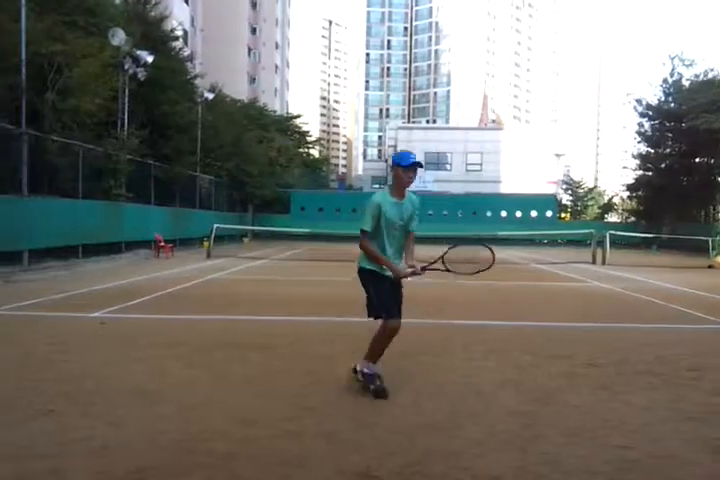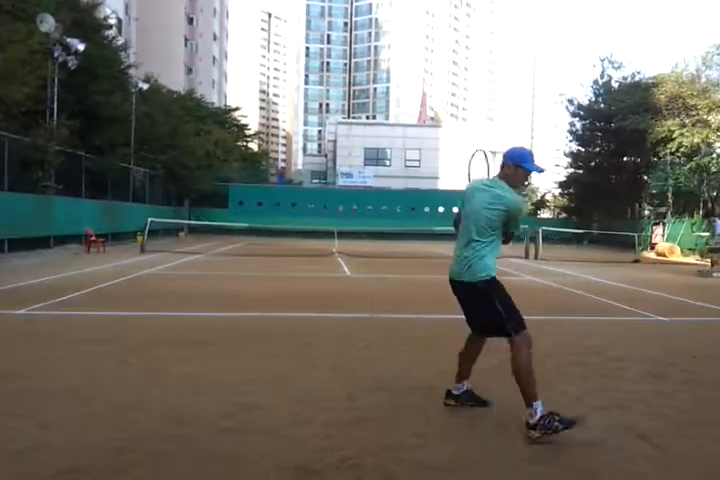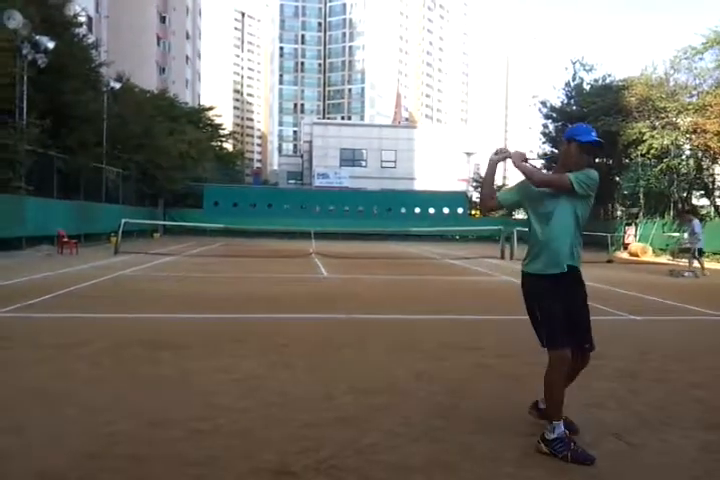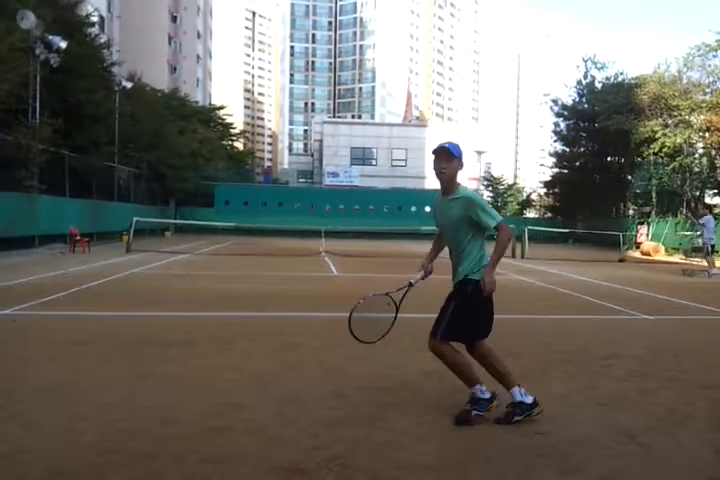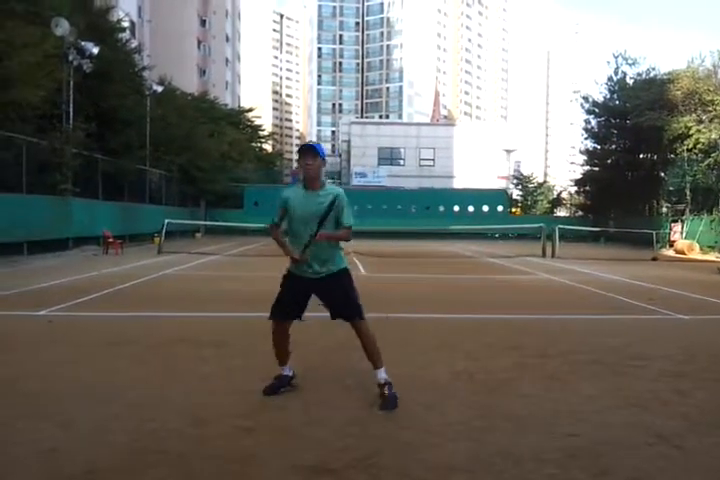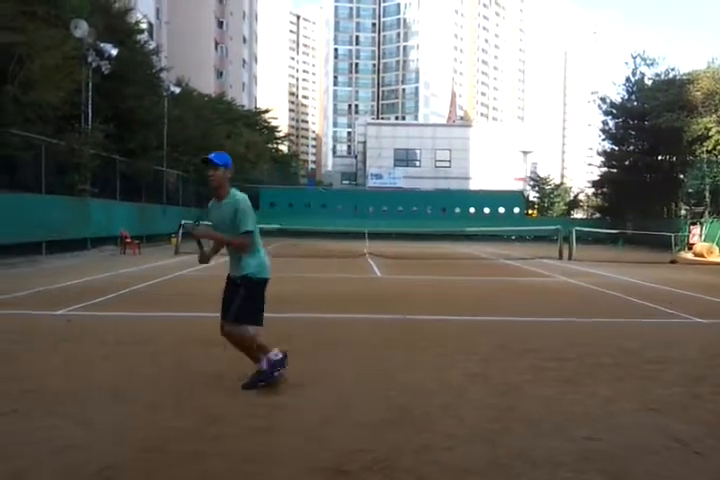
dt=0.7s
person 1, frame 1
left shoulder: (413, 202)
right shoulder: (377, 202)
right elbow: (364, 242)
left wrist: (407, 263)
right wrist: (393, 267)
left hip: (391, 269)
right hip: (372, 269)
left knee: (389, 323)
right knee: (392, 324)
left ankle: (367, 367)
right ankle: (367, 369)
person 1, frame 2
left shoulder: (474, 187)
right shoulder: (513, 202)
left elbow: (460, 222)
right elbow: (506, 238)
left hip: (459, 275)
right hip: (480, 278)
left knee: (479, 333)
right knee: (520, 339)
left ankle: (458, 390)
right ankle: (537, 417)
person 1, frame 3
left shoulder: (589, 180)
right shoulder: (531, 182)
left elbow: (543, 181)
right elbow: (487, 207)
left wrist: (526, 165)
right wrist: (491, 167)
left hip: (569, 275)
right hip: (539, 277)
left knee: (581, 354)
right knee: (561, 354)
left ankle: (547, 406)
right ankle: (554, 435)
person 1, frame 4
left shoulder: (470, 199)
right shoulder: (440, 202)
left elbow: (505, 232)
left wrist: (490, 270)
right wrist: (429, 259)
left hip: (474, 281)
right hip: (462, 280)
left knee: (438, 343)
right knee: (476, 345)
left ankle: (481, 394)
right ankle: (522, 399)
person 1, frame 5
left shoulder: (337, 195)
right shoulder: (288, 196)
left elbow: (347, 233)
right elbow: (275, 229)
left wrist: (327, 235)
right wrist: (288, 251)
left hip: (333, 270)
right hip: (299, 272)
left knee: (359, 324)
right knee: (280, 324)
left ankle: (383, 381)
right ankle: (285, 373)
person 1, frame 6
left shoulder: (240, 201)
right shoulder: (213, 205)
left elbow: (244, 243)
left wrist: (211, 234)
right wrist: (210, 252)
left hip: (253, 272)
right hip: (237, 273)
left knee: (232, 328)
right knee: (228, 330)
left ankle: (274, 356)
right ankle: (266, 367)
